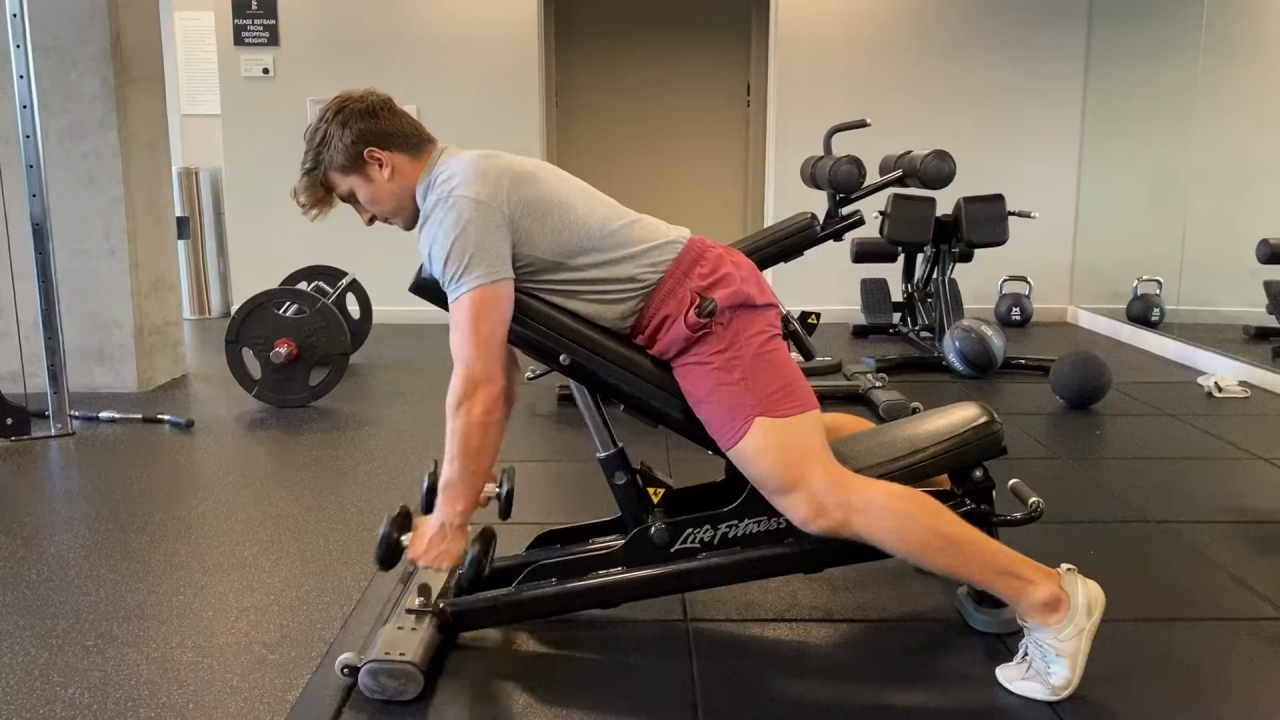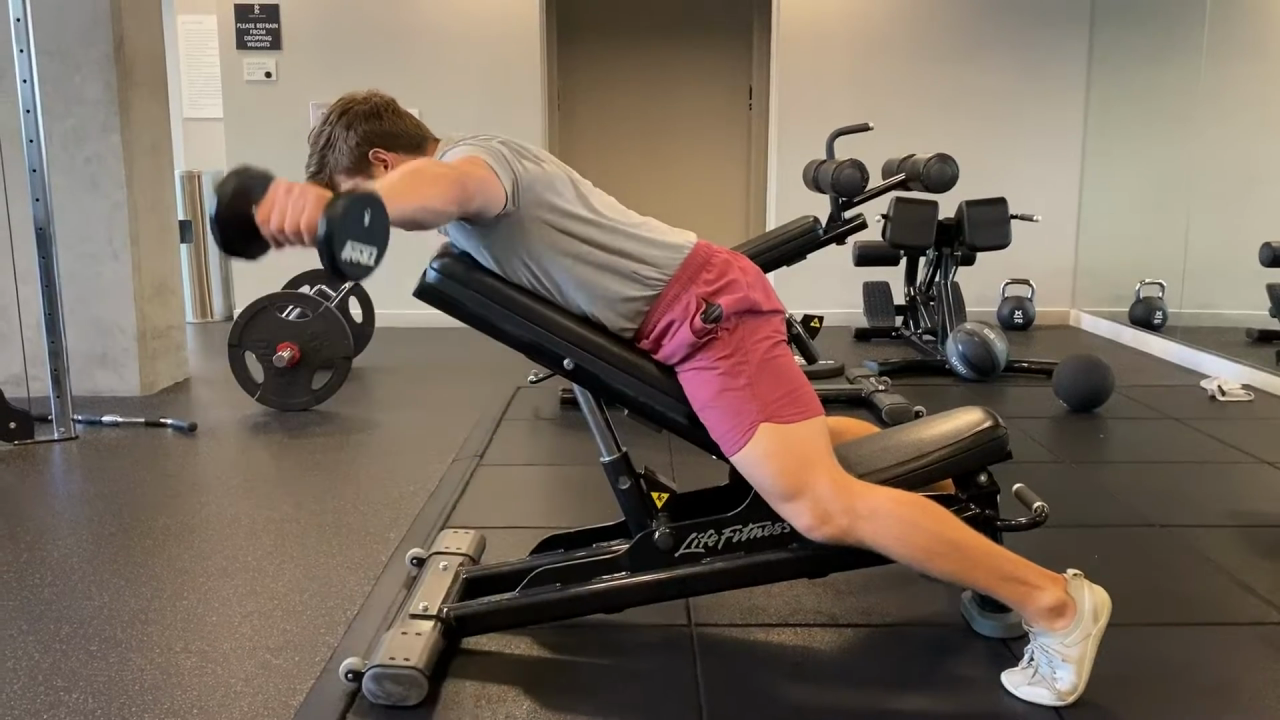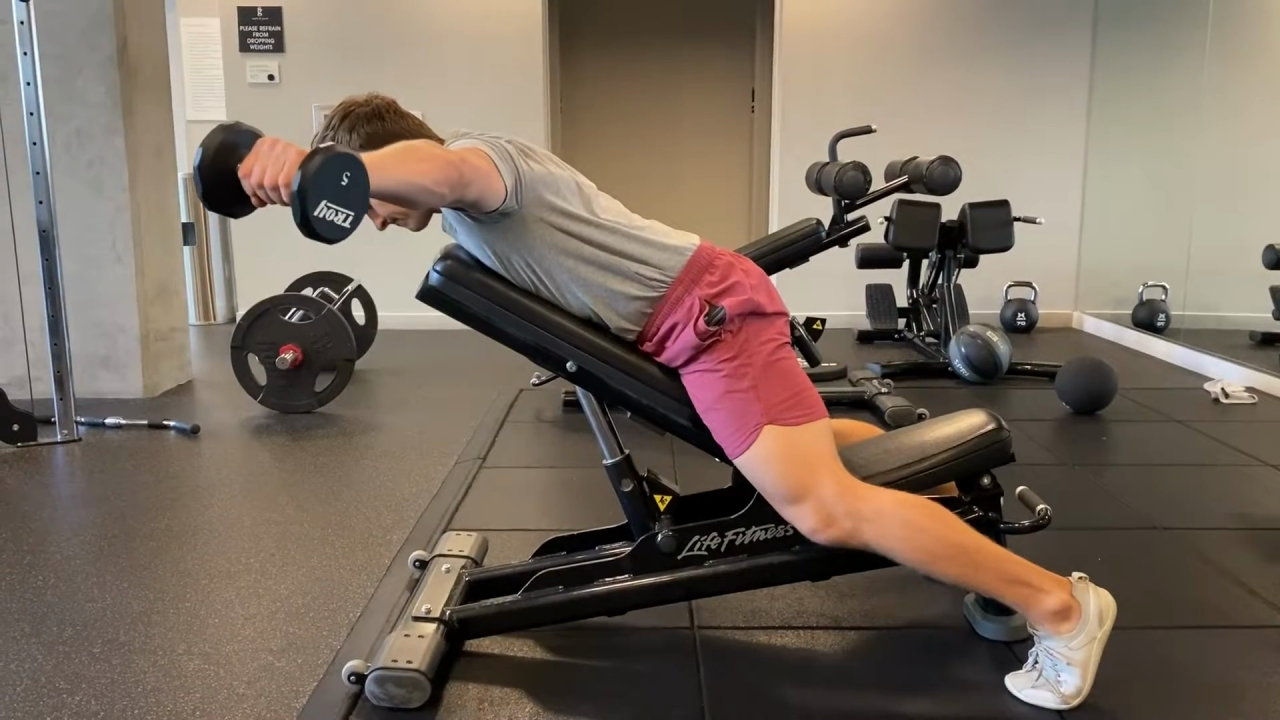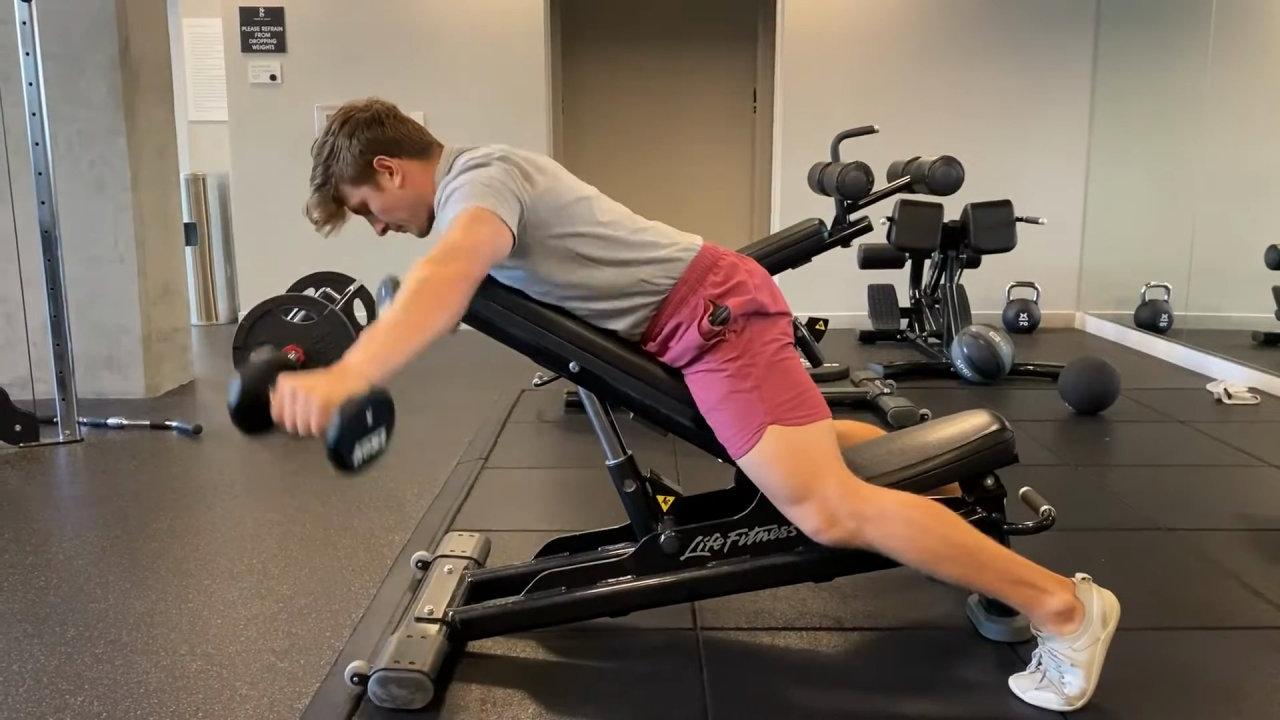
dt=0.7s
person 1, frame 1
left shoulder: (456, 208)
right shoulder: (472, 175)
left elbow: (479, 384)
right elbow: (501, 353)
left wrist: (453, 517)
right wrist: (476, 471)
left hip: (701, 308)
right hip: (698, 294)
left knee: (815, 500)
right knee: (800, 437)
left ankle: (1047, 596)
person 1, frame 2
left shoulder: (469, 158)
right shoulder: (470, 174)
left elbow: (437, 183)
left wrist: (331, 204)
left hip: (703, 309)
right hip: (695, 304)
left knee: (820, 508)
right knee: (802, 437)
left ankle: (1054, 602)
person 1, frame 3
left shoulder: (476, 154)
right shoulder: (476, 173)
left elbow: (434, 167)
left hip: (706, 311)
right hip: (696, 308)
left knee: (824, 509)
right knee: (808, 442)
left ankle: (1059, 603)
person 1, frame 4
left shoulder: (474, 184)
right shoulder: (476, 175)
left elbow: (445, 276)
right elbow: (455, 280)
left wrist: (342, 378)
left hip: (712, 312)
right hip: (706, 305)
left knee: (827, 509)
right knee: (810, 442)
left ankle: (1062, 604)
